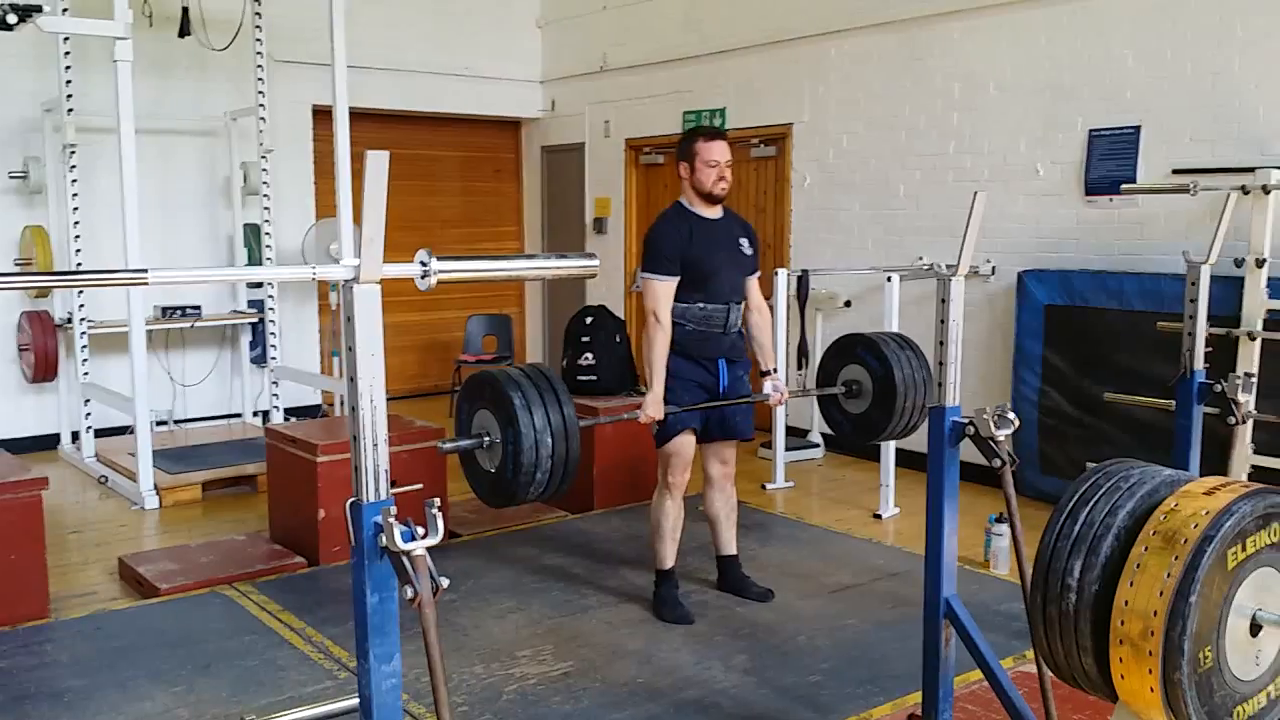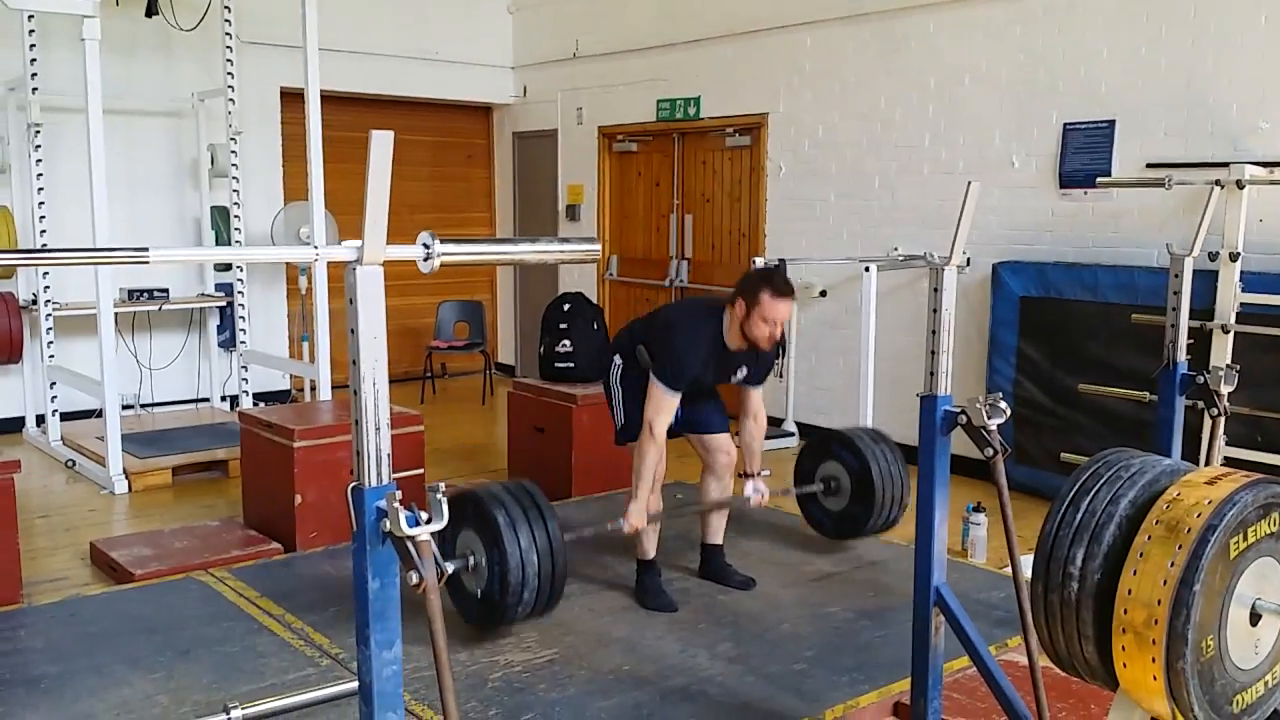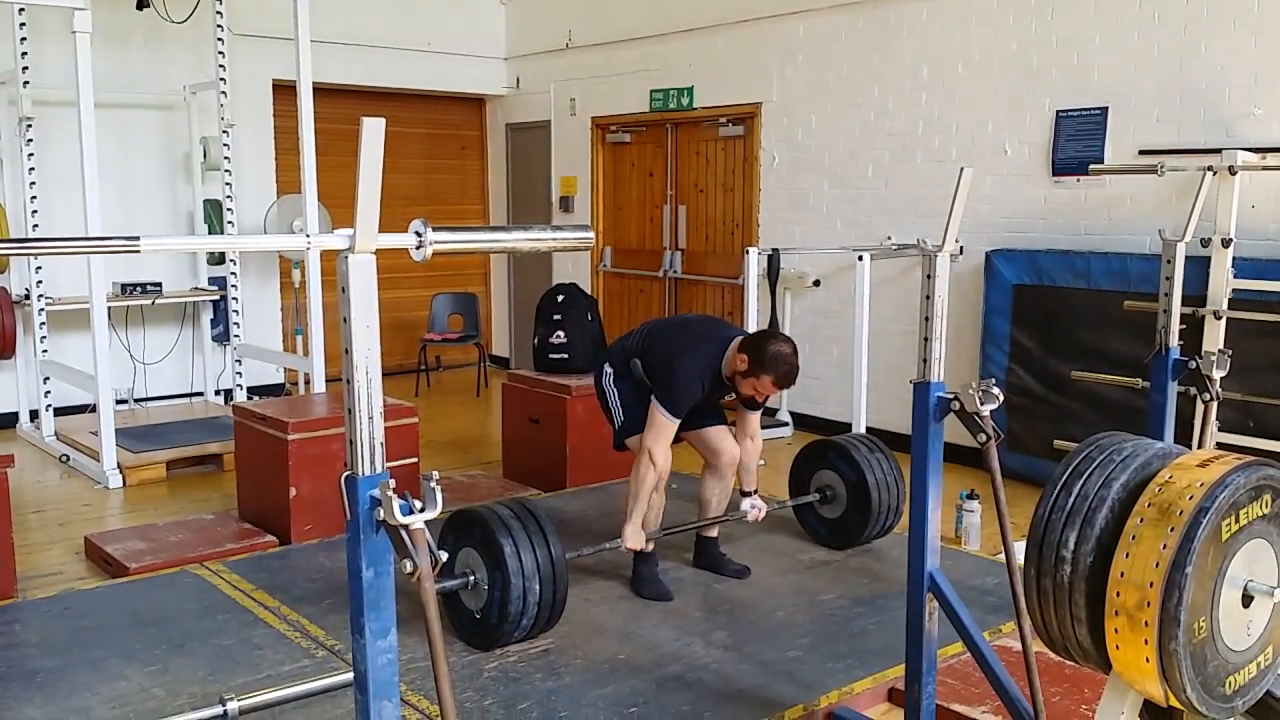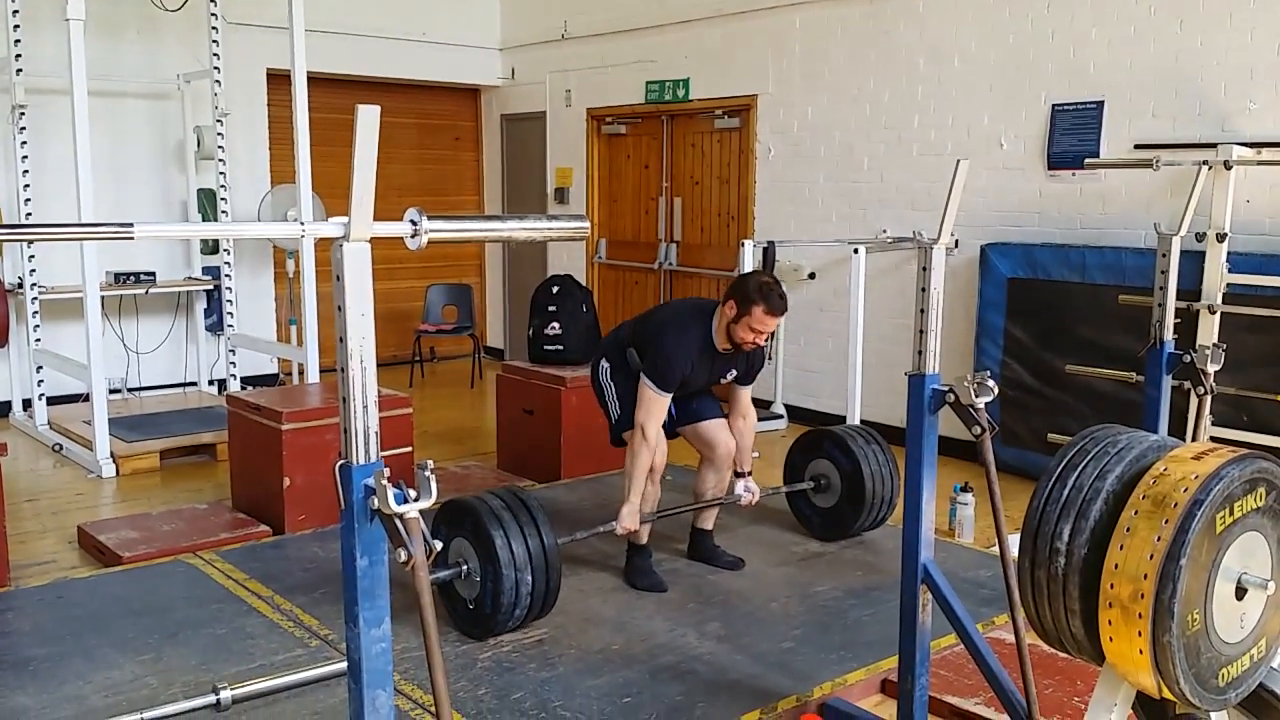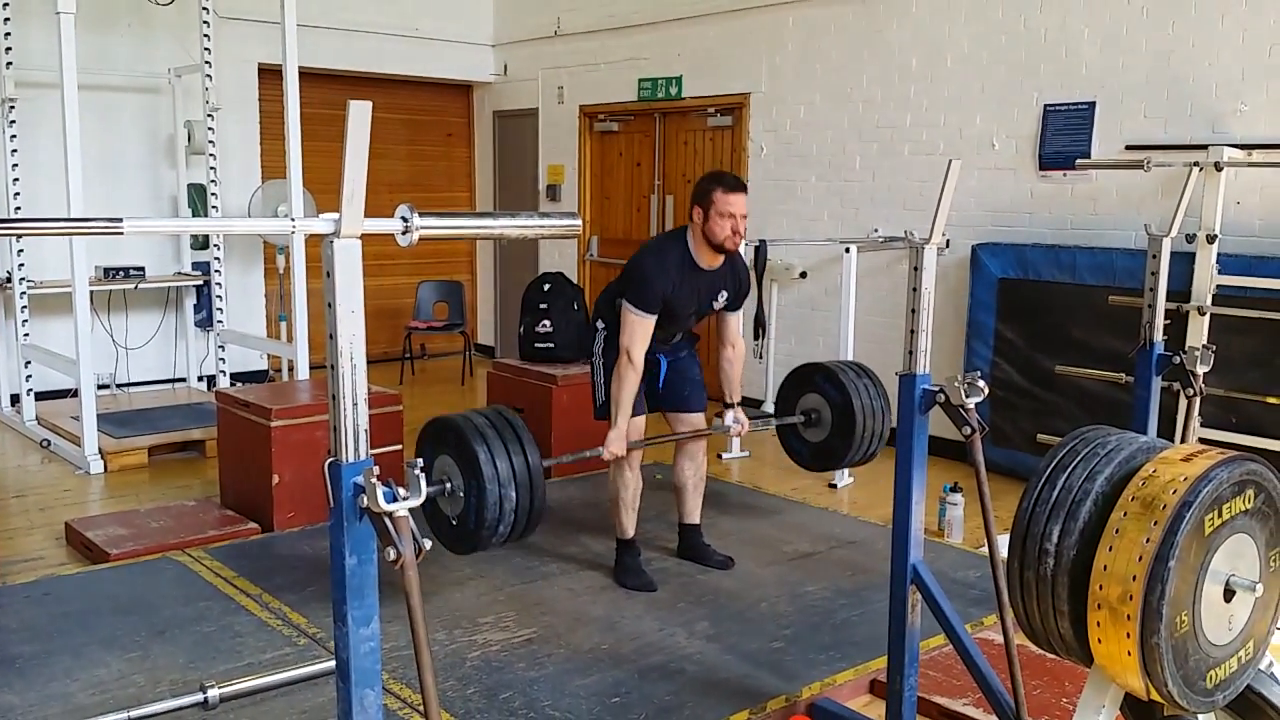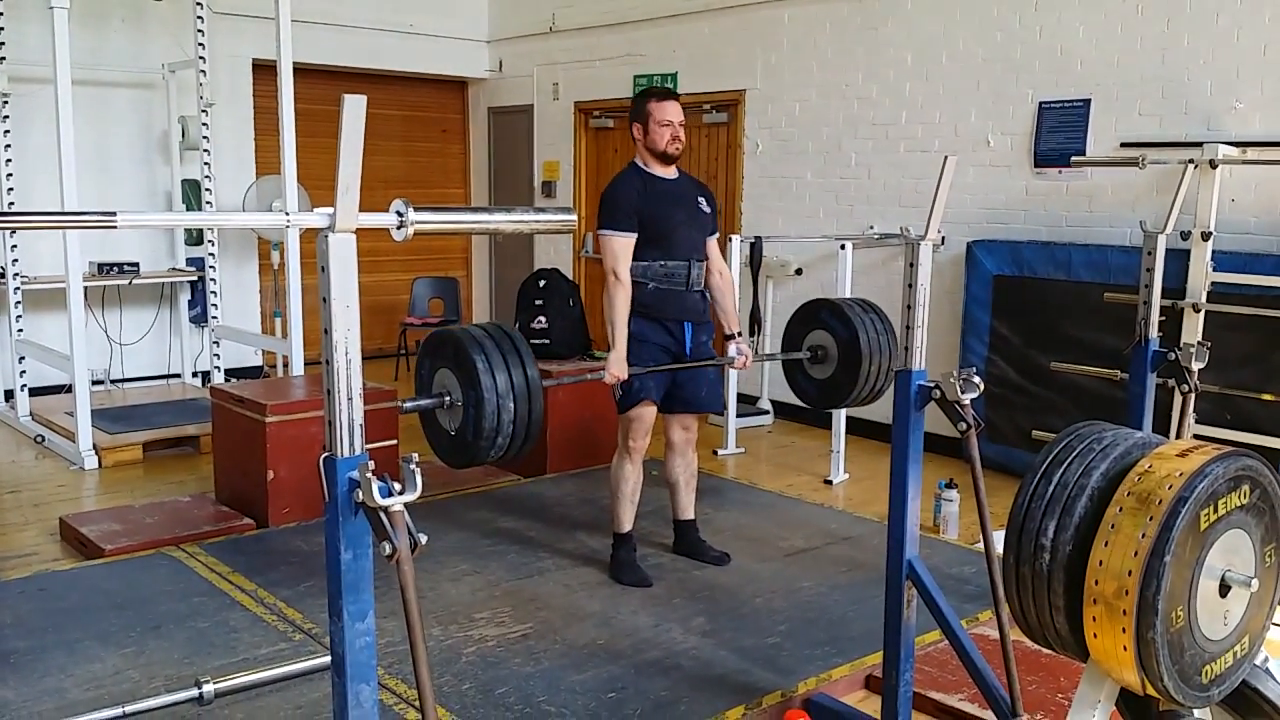
dt=0.7s
person 1, frame 1
left shoulder: (741, 230)
right shoulder: (669, 230)
left elbow: (755, 305)
right elbow: (657, 316)
left wrist: (769, 371)
right wrist: (655, 392)
left hip: (731, 363)
right hip: (682, 366)
left knee: (722, 470)
right knee: (676, 476)
left ankle: (729, 569)
right ankle: (665, 584)
person 1, frame 2
left shoulder: (762, 349)
right shoulder: (688, 339)
left elbow: (753, 415)
right elbow: (654, 426)
left wrist: (752, 475)
right wrist: (638, 501)
right hip: (636, 370)
left knee: (723, 458)
right knee: (654, 469)
left ankle: (712, 559)
right ankle: (647, 573)
person 1, frame 3
left shoulder: (758, 367)
right shoulder: (689, 371)
left elbow: (749, 436)
right elbow: (652, 451)
left wrist: (749, 494)
right wrist: (633, 524)
left hip: (679, 381)
right hip: (625, 376)
left knee: (726, 455)
right knee: (659, 463)
left ankle: (707, 547)
right ankle: (644, 562)
person 1, frame 4
left shoulder: (750, 350)
right shoulder: (679, 341)
left elbow: (743, 412)
right elbow: (647, 429)
left wrist: (744, 475)
right wrist: (630, 505)
right hip: (623, 371)
left knee: (723, 448)
right knee: (655, 457)
left ankle: (701, 541)
right ankle: (638, 555)
person 1, frame 5
left shoulder: (735, 272)
right shoulder: (657, 264)
left elbow: (731, 343)
right elbow: (632, 353)
left wrist: (733, 405)
right wrist: (617, 429)
left hip: (675, 344)
right hip: (621, 336)
left knee: (694, 437)
right knee: (631, 445)
left ankle: (690, 537)
right ankle: (627, 553)
person 1, frame 6
left shoulder: (698, 192)
right shoulder: (626, 190)
left elbow: (716, 269)
right elbow: (617, 274)
left wrist: (734, 333)
right wrist: (618, 349)
left hip: (695, 330)
right hip: (645, 330)
left knee: (684, 437)
right knee: (636, 439)
left ankle: (686, 533)
right ankle: (622, 548)
